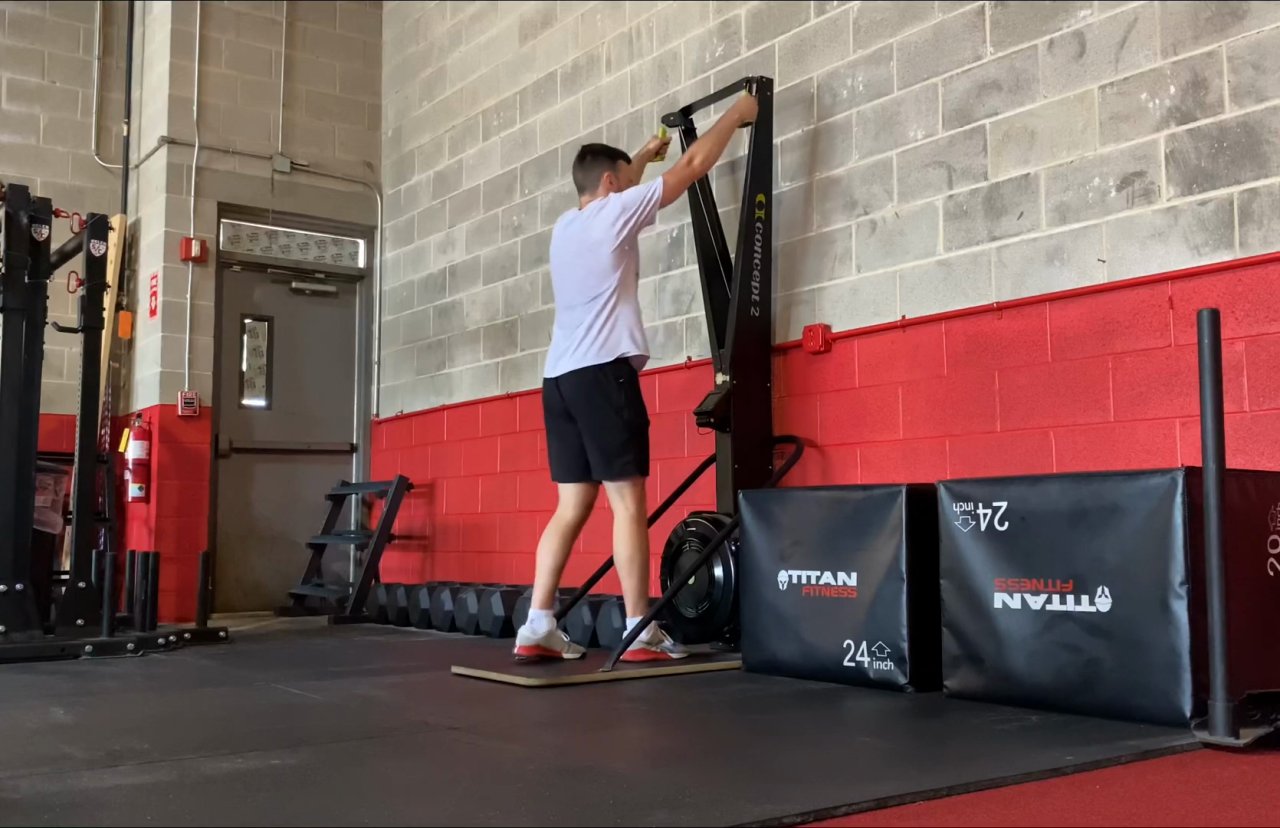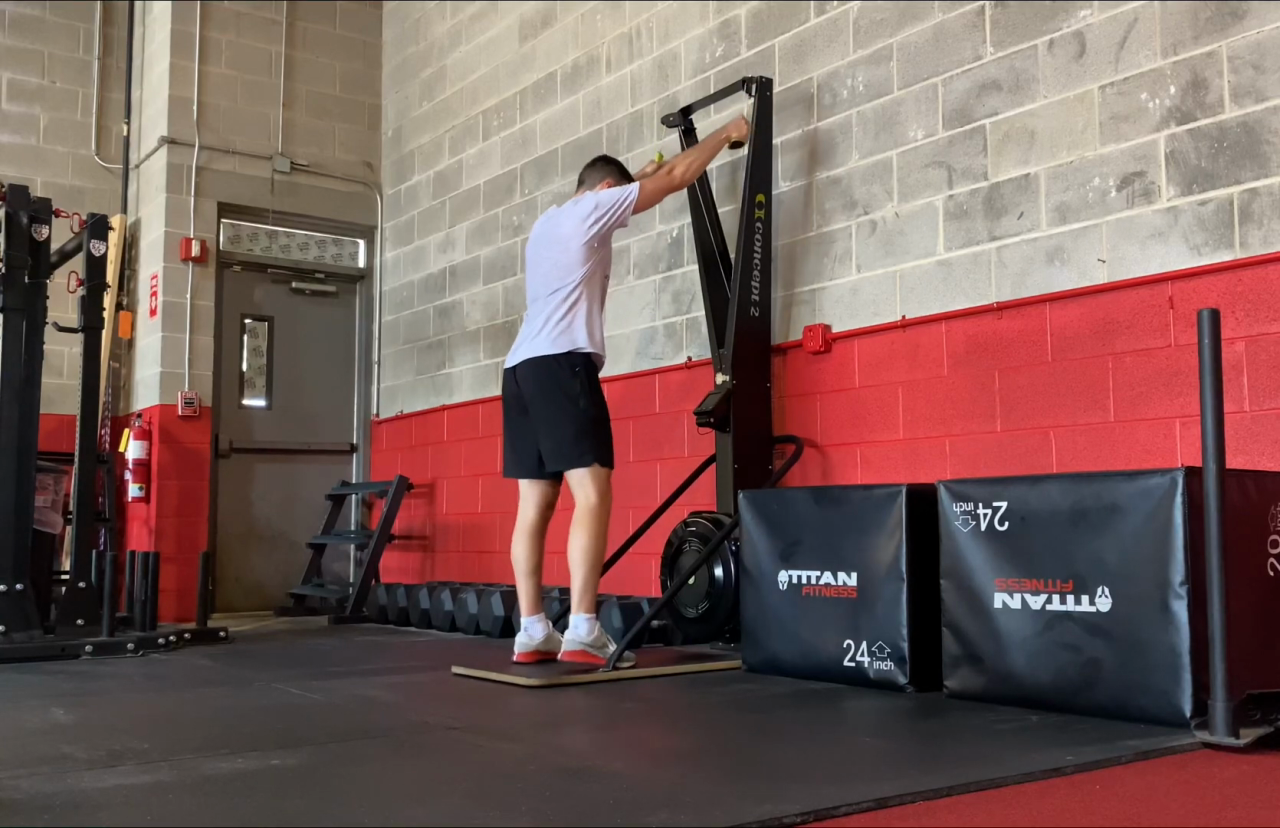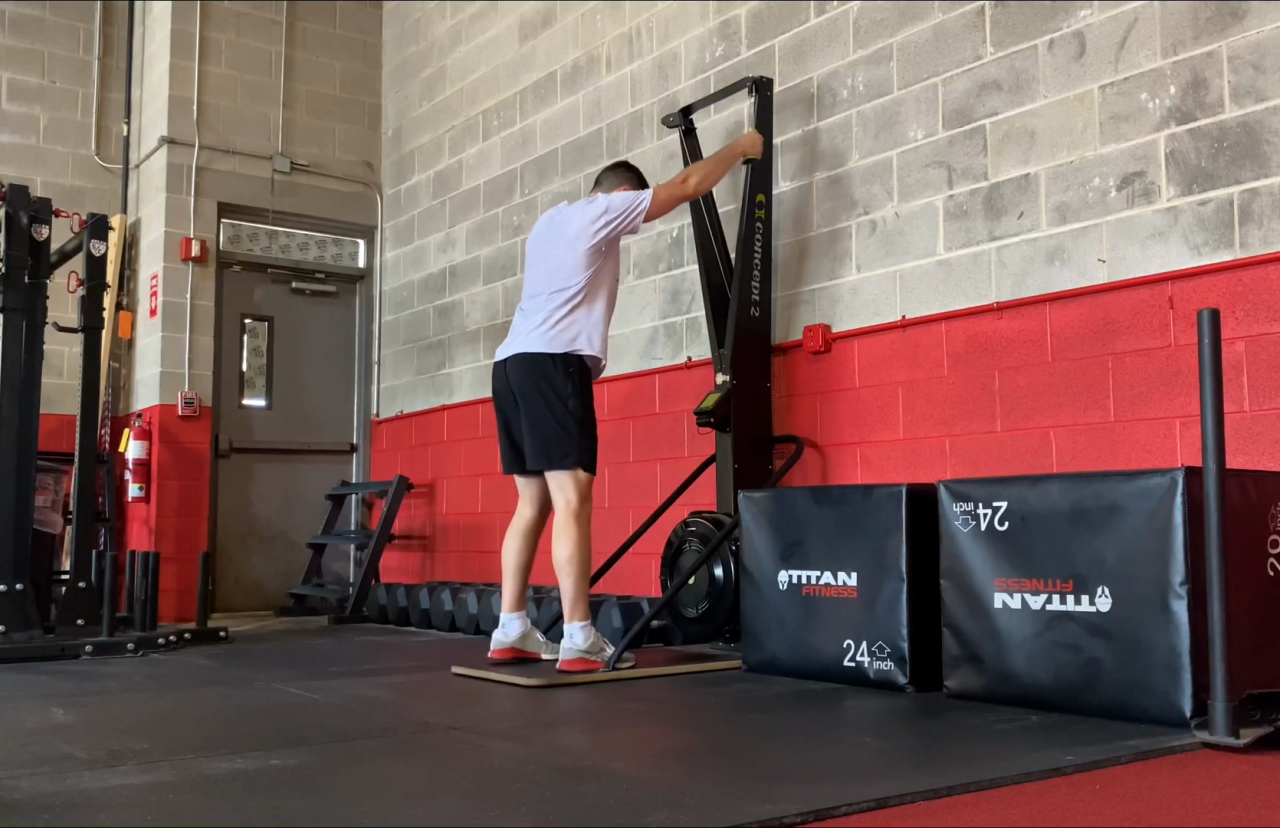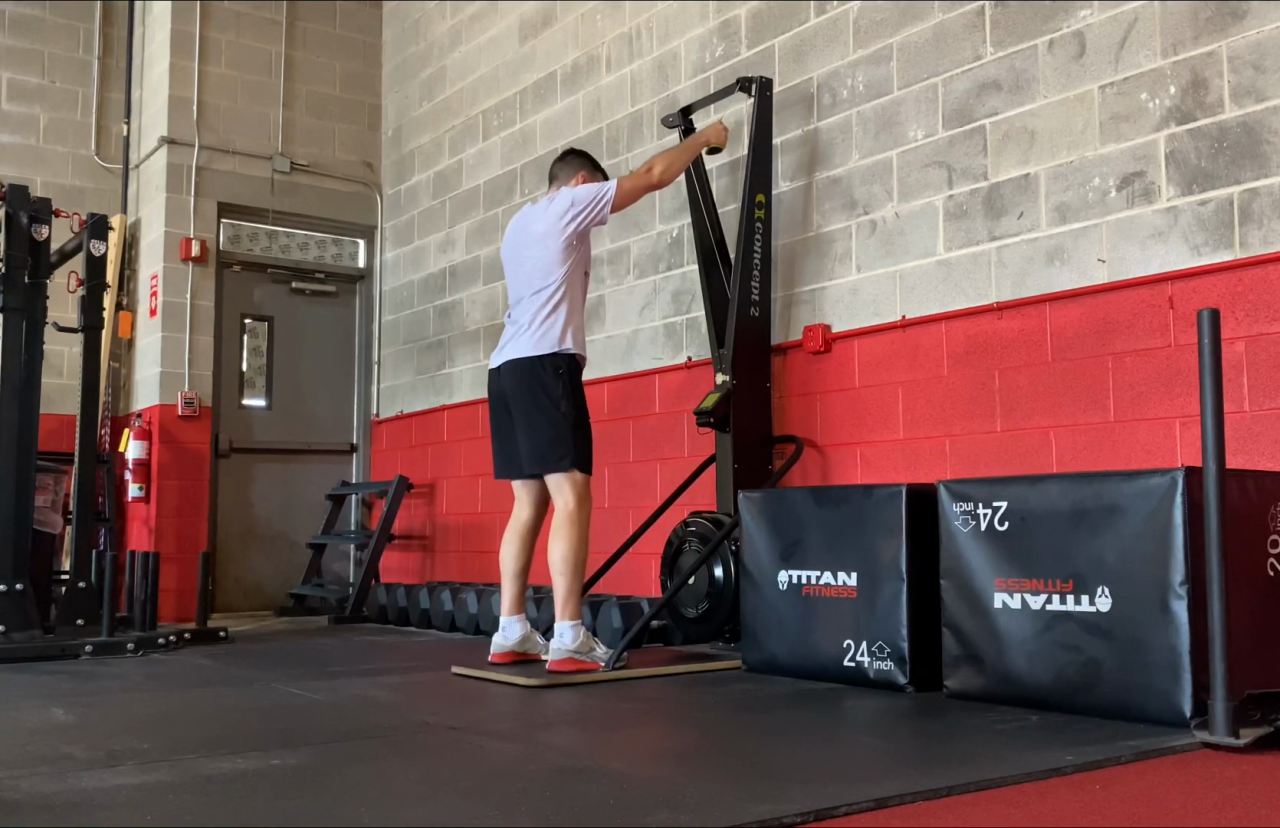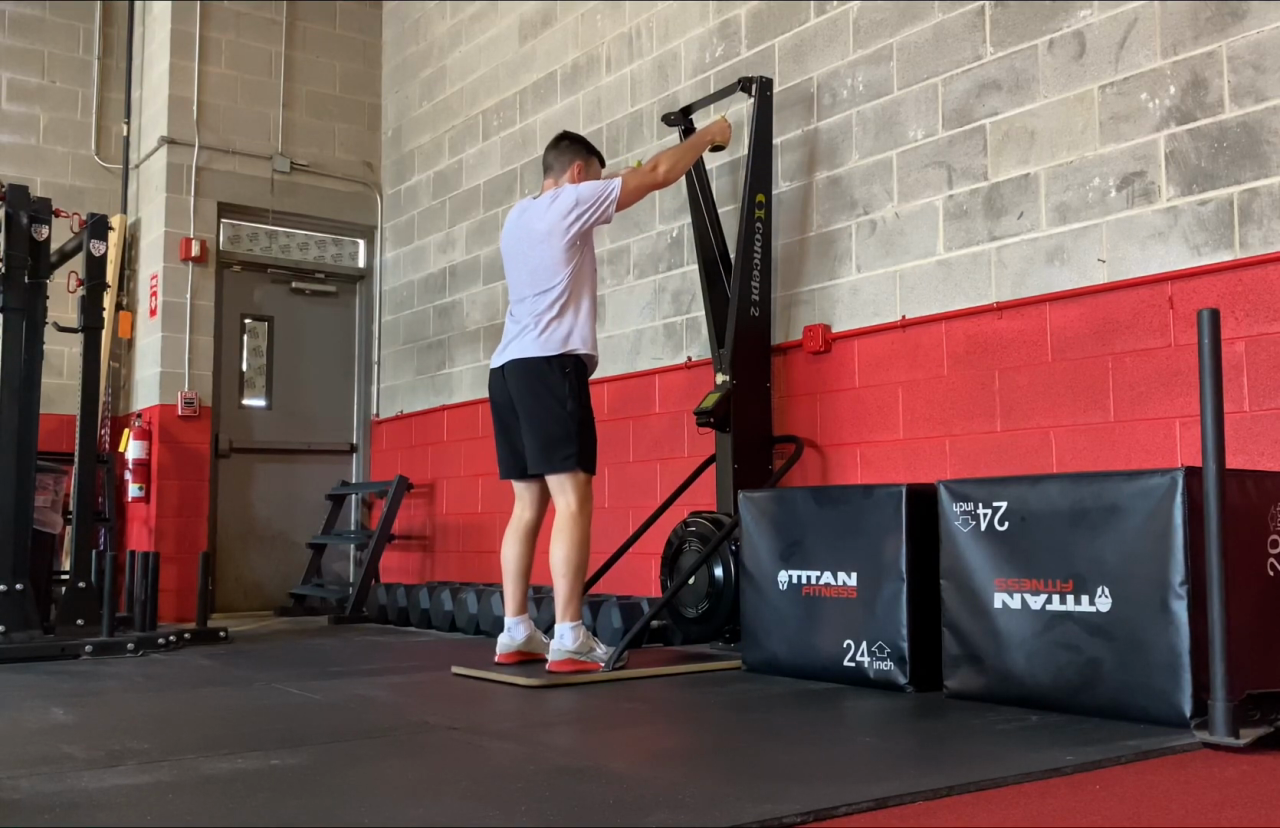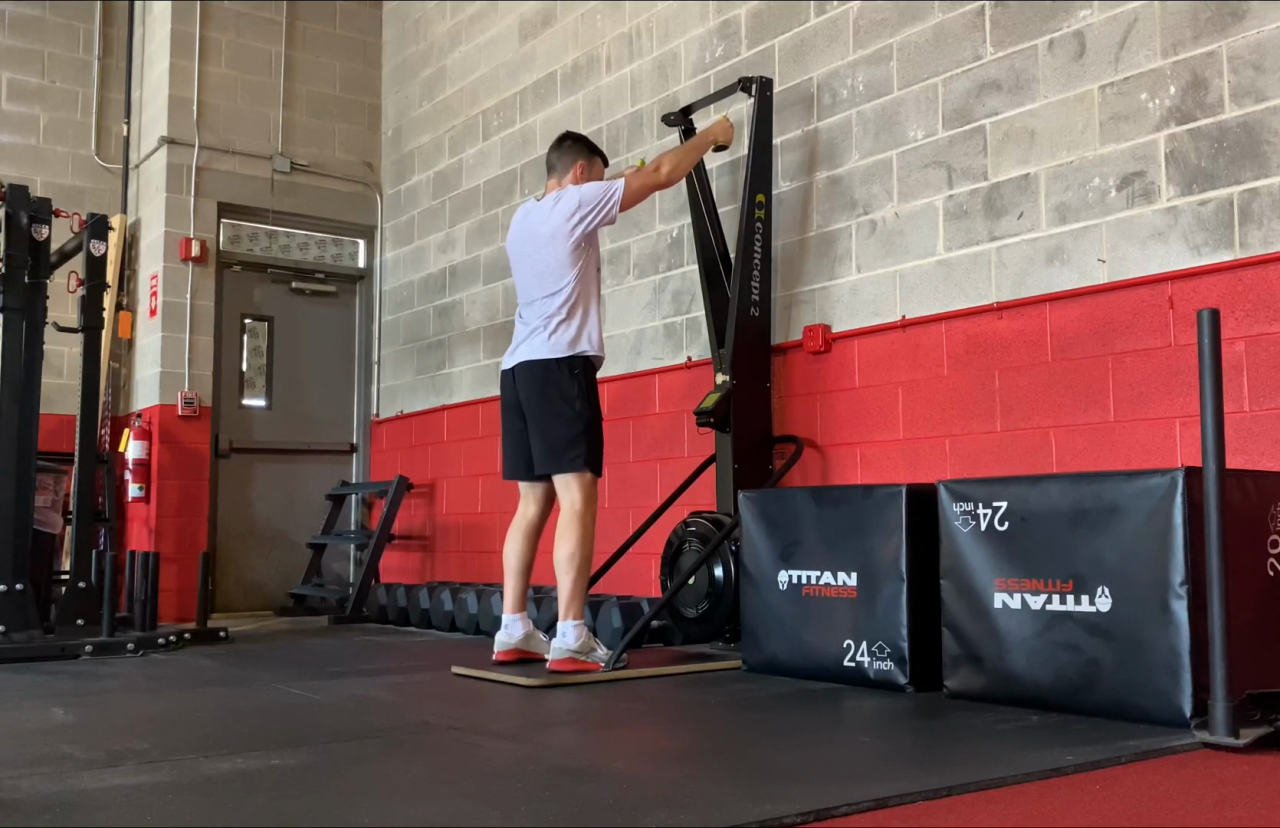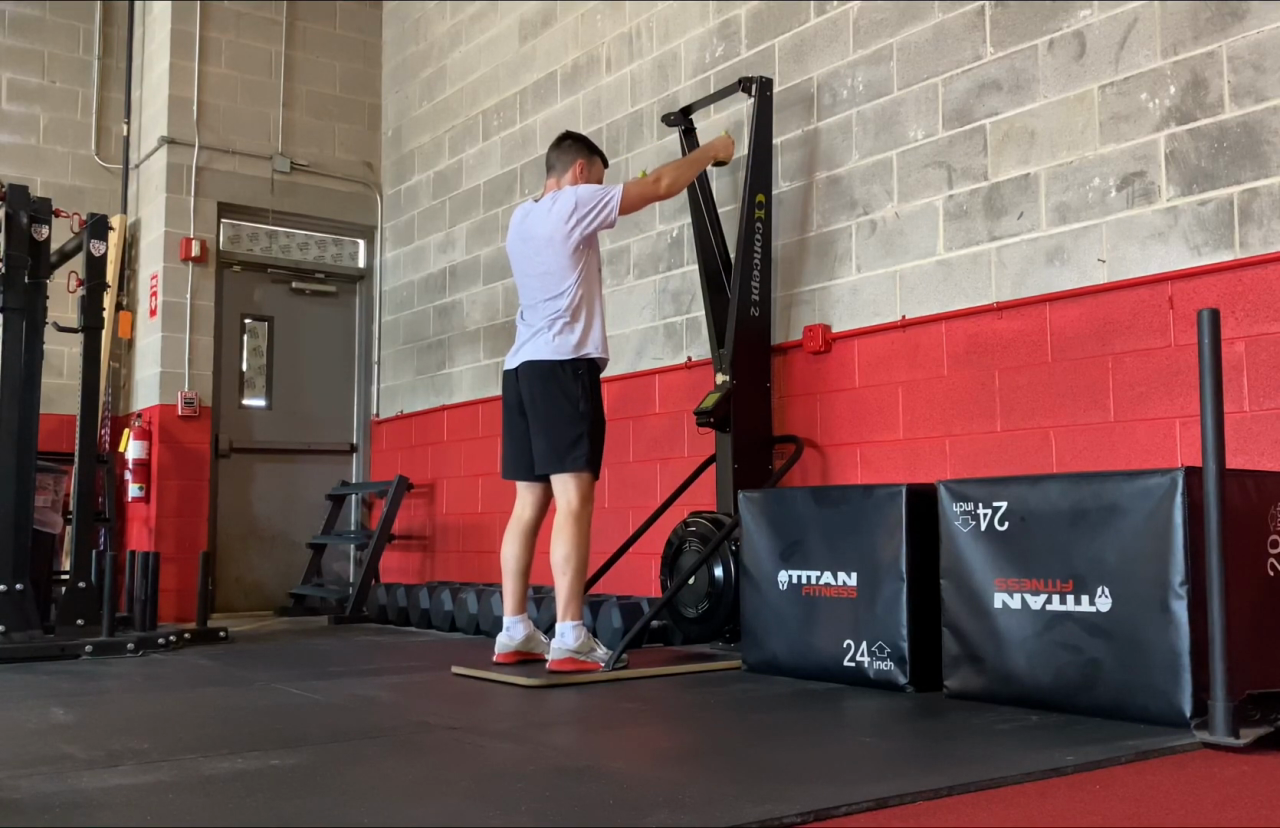
dt=0.5s
person 1, frame 1
left shoulder: (566, 225)
right shoulder: (614, 213)
right elbow: (694, 166)
left wrist: (641, 157)
right wrist: (737, 113)
left hip: (560, 377)
right hip: (602, 372)
left knee: (573, 506)
right knee: (627, 504)
left ankle: (537, 624)
right ankle: (641, 631)
person 1, frame 2
left shoulder: (548, 221)
right shoulder: (591, 209)
right elbow: (677, 177)
left wrist: (640, 173)
right wrist: (726, 133)
left hip: (521, 368)
right hip: (561, 364)
left knee: (535, 503)
right knee: (591, 494)
left ankle: (532, 630)
right ankle: (582, 631)
person 1, frame 3
left shoulder: (553, 218)
right shoulder: (601, 209)
right elbow: (686, 186)
right wrist: (740, 149)
left hip: (512, 363)
right hip: (552, 362)
left knee: (533, 504)
right knee: (571, 499)
left ankle: (512, 629)
right ankle: (579, 638)
person 1, frame 4
left shoulder: (521, 221)
right shoulder: (567, 204)
right elbow: (654, 174)
right wrist: (704, 138)
left hip: (507, 369)
right hip: (543, 364)
left knee: (529, 505)
right knee: (571, 501)
left ankle: (511, 633)
right ankle: (569, 639)
person 1, frame 5
left shoulder: (519, 215)
right shoulder: (571, 202)
right elbow: (659, 174)
left wrist: (611, 180)
right wrist: (708, 135)
left hip: (507, 369)
right hip: (550, 365)
left knee: (529, 505)
right knee: (571, 500)
left ankle: (517, 632)
right ankle: (570, 639)
person 1, frame 6
left shoulder: (524, 217)
right shoulder: (573, 203)
right elbow: (662, 175)
left wrist: (618, 182)
right wrist: (711, 135)
left hip: (520, 369)
right hip: (558, 364)
left knee: (533, 503)
right knee: (577, 500)
left ankle: (514, 630)
right ankle: (570, 638)
person 1, frame 7
left shoulder: (523, 216)
right shoulder: (574, 202)
right elbow: (662, 185)
left wrist: (618, 195)
right wrist: (710, 151)
left hip: (523, 367)
right hip: (562, 364)
left knee: (530, 503)
right knee: (573, 499)
left ankle: (515, 632)
right ankle: (570, 639)
